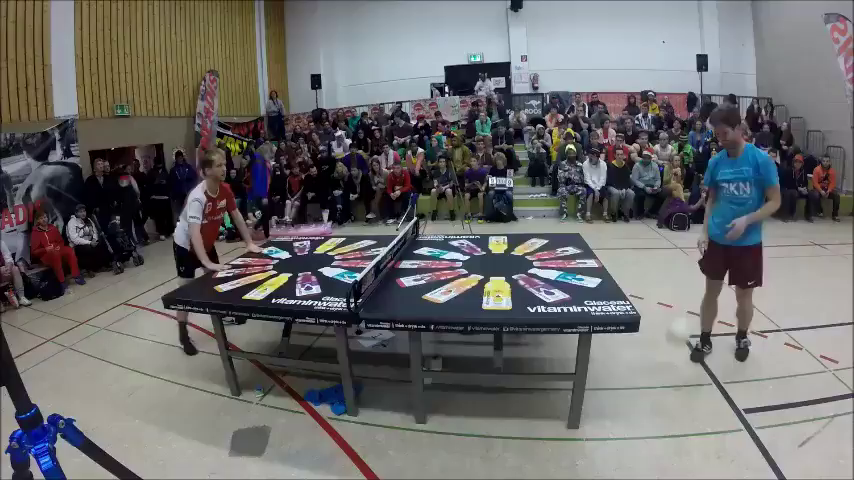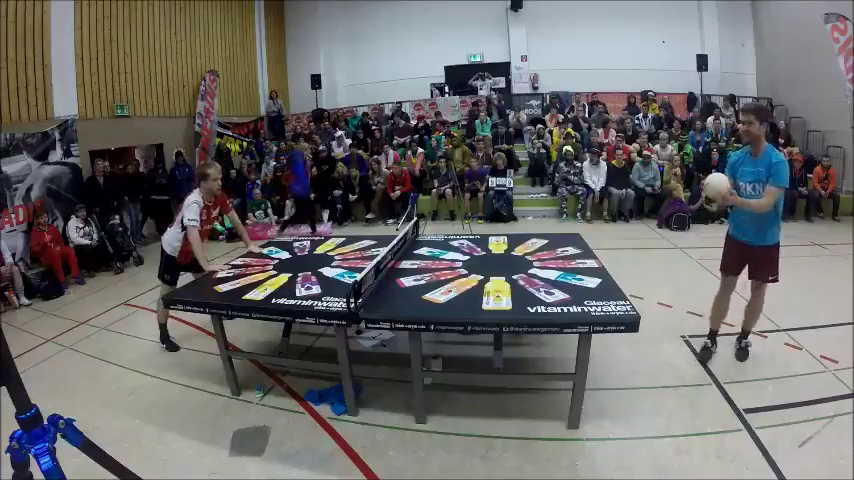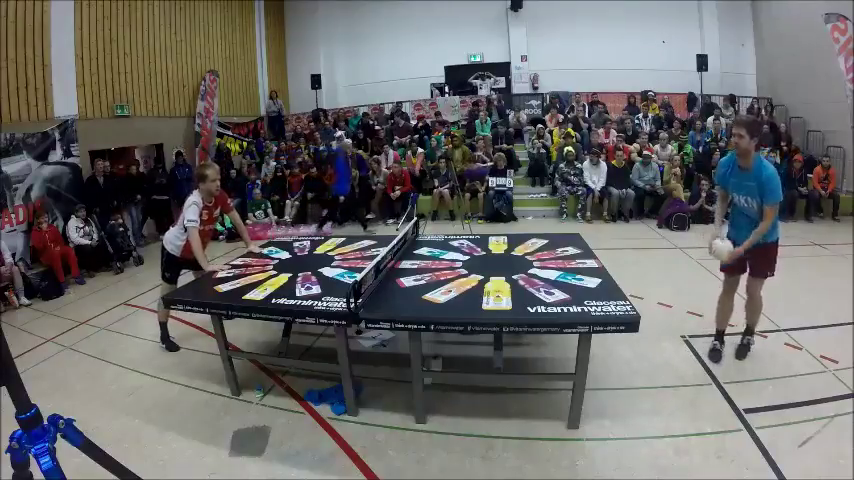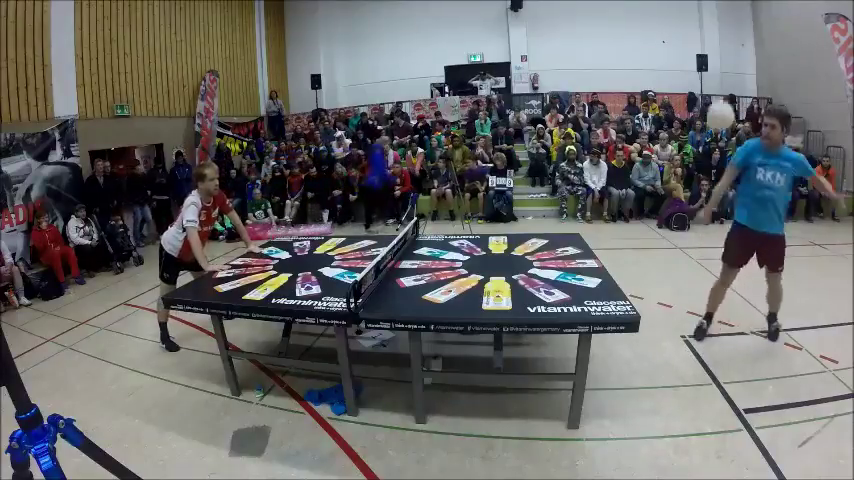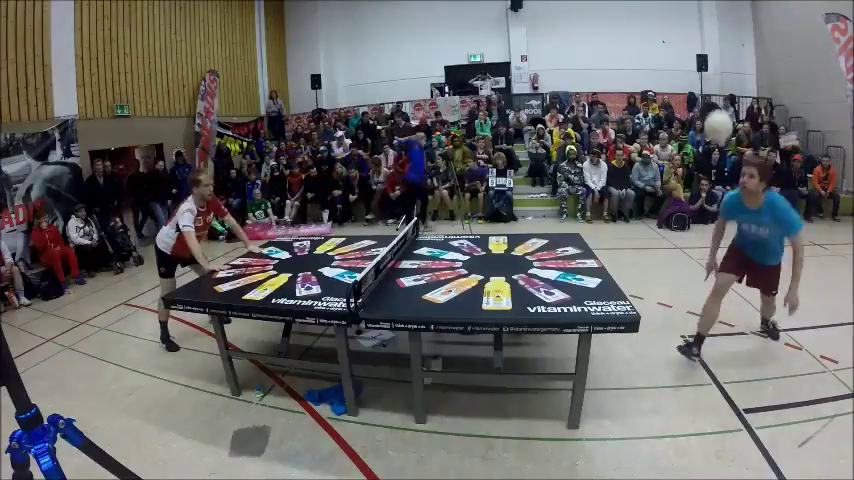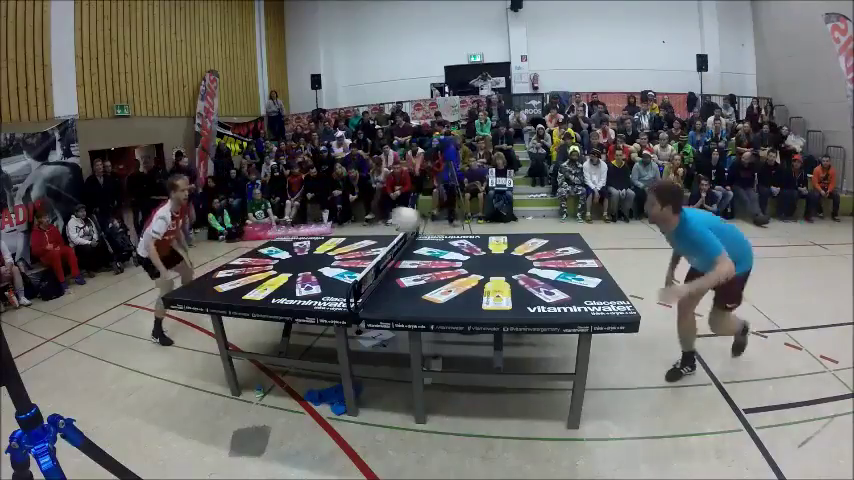
dt=0.5s
person 1, frame 1
left shoulder: (761, 160)
right shoulder: (716, 162)
left elbow: (774, 202)
left wrist: (747, 220)
right wrist: (705, 230)
left hip: (747, 242)
right hip: (717, 240)
left knee: (743, 295)
right knee: (711, 291)
left ankle: (742, 337)
right ankle: (705, 339)
person 1, frame 2
left shoulder: (777, 162)
right shoulder: (736, 158)
left elbow: (767, 203)
right elbow: (728, 192)
left wrist: (738, 201)
right wrist: (722, 196)
left hip: (766, 240)
right hip: (736, 235)
left knee: (758, 291)
right knee: (725, 288)
left ankle: (743, 338)
right ankle: (711, 339)
person 1, frame 3
left shoulder: (768, 175)
right shoulder: (725, 165)
left elbow: (768, 220)
left wrist: (744, 249)
right wrist: (717, 229)
left hip: (764, 240)
right hip: (735, 236)
left knee: (753, 289)
right knee: (729, 287)
left ankle: (748, 334)
right ankle: (719, 338)
person 1, frame 4
left shoulder: (794, 160)
right shoulder: (750, 148)
left elbow: (816, 179)
right elbow: (727, 178)
left wrist: (834, 196)
right wrist: (710, 206)
left hip: (773, 231)
right hip: (744, 226)
left knee: (774, 280)
right knee: (726, 277)
left ankle: (772, 319)
right ankle: (706, 320)
person 1, frame 5
left shoulder: (779, 206)
right shoulder: (732, 199)
left elbow: (797, 246)
right elbow: (720, 225)
left wrist: (794, 288)
right wrist: (712, 256)
left hip: (769, 256)
right hip: (742, 248)
left knee: (767, 301)
right knee: (717, 290)
left ankle: (766, 322)
right ankle: (697, 343)
person 1, frame 6
left shoulder: (695, 228)
right shoulder: (671, 223)
left elbow: (726, 268)
left wrist: (687, 288)
right wrist: (670, 271)
left hip: (734, 262)
right hip: (705, 259)
left knee: (717, 324)
right knee: (684, 307)
left ankle: (740, 329)
right ankle: (688, 360)
person 2, frame 1
left shoulder: (225, 189)
right shoulder: (197, 197)
left elbow: (236, 216)
right elbow: (194, 231)
left wrist: (250, 243)
right wrist: (206, 263)
left hip: (206, 242)
right hip: (185, 243)
right ankle: (183, 334)
person 2, frame 2
left shoulder: (219, 197)
right shoulder: (194, 202)
left elbow: (234, 219)
right elbow: (193, 235)
left wrist: (249, 244)
right wrist: (207, 265)
left hip: (192, 250)
right hip: (173, 249)
right knee: (168, 292)
right ankle: (163, 335)
person 2, frame 3
left shoulder: (220, 196)
right shoulder: (194, 203)
left elbow: (235, 219)
right elbow: (193, 235)
left wrist: (249, 244)
right wrist: (206, 265)
left hip: (194, 250)
right hip: (175, 249)
right knee: (169, 291)
right ankle: (164, 335)
person 2, frame 4
left shoulder: (218, 197)
right shoulder: (192, 203)
left elbow: (235, 219)
right elbow: (193, 236)
left wrist: (249, 244)
right wrist: (206, 265)
left hip: (192, 251)
right hip: (172, 249)
right knee: (167, 293)
right ankle: (164, 335)
person 2, frame 5
left shoulder: (212, 202)
right shoulder: (187, 209)
left elbow: (231, 222)
right elbow: (191, 241)
left wrist: (249, 244)
right wrist: (208, 265)
left hip: (188, 249)
right hip: (166, 249)
right knee: (168, 292)
right ankle: (164, 335)
person 2, frame 6
left shoulder: (182, 208)
right shoulder: (163, 215)
right elbow: (149, 245)
left wrist: (185, 252)
right wrist: (162, 271)
left hip: (165, 249)
right hip: (148, 254)
left knee: (188, 271)
right knee: (167, 289)
right ankle: (157, 332)
